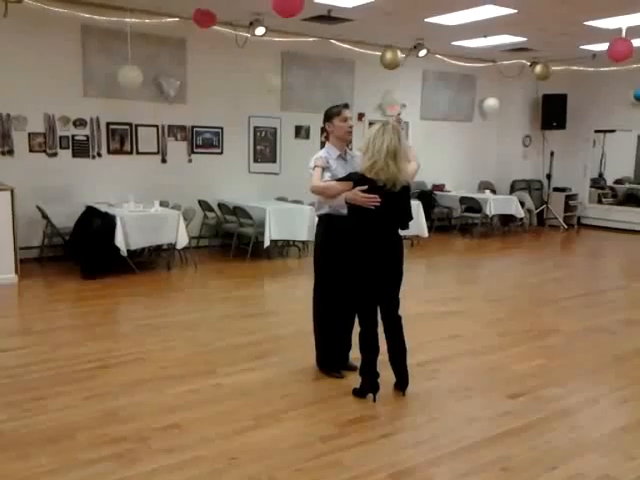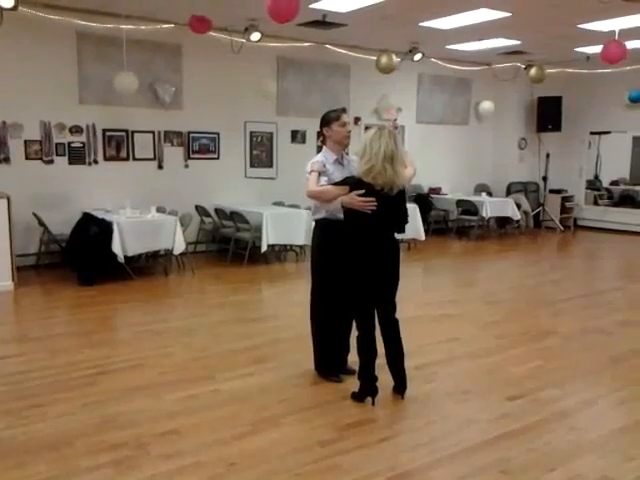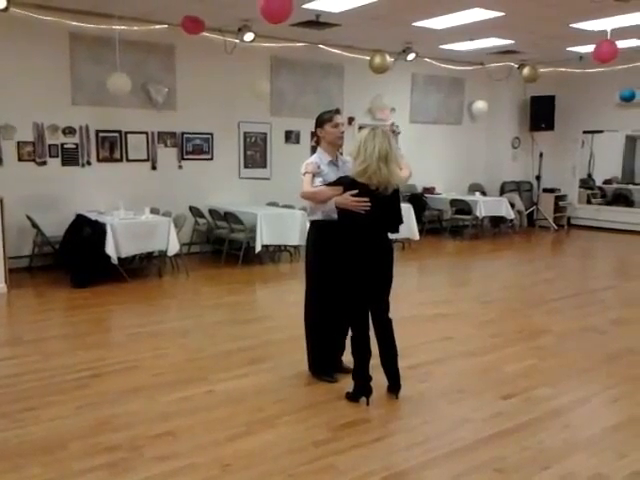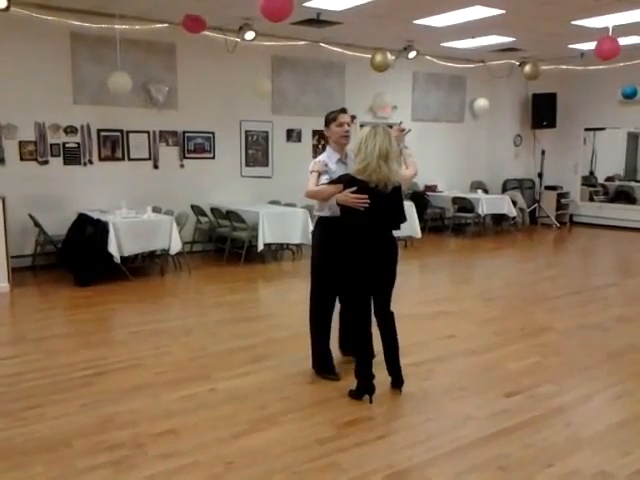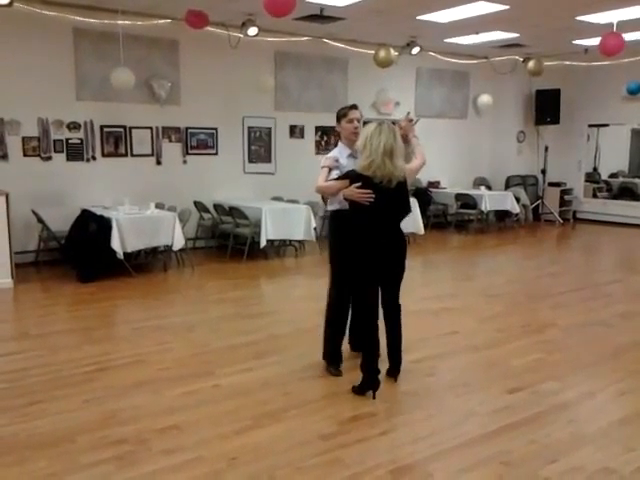
dt=0.3s
person 1, frame 1
left shoulder: (359, 180)
right shoulder: (403, 178)
left elbow: (317, 188)
right elbow: (414, 161)
left wrist: (319, 166)
right wrist: (398, 137)
left hip: (365, 257)
right hip: (392, 254)
left knee: (367, 318)
right knee: (391, 314)
left ankle: (369, 382)
right ankle: (401, 378)
person 1, frame 2
left shoulder: (356, 184)
right shoulder: (398, 183)
left elbow: (313, 192)
right elbow: (411, 167)
left wrist: (315, 170)
right wrist: (394, 143)
left hip: (362, 260)
right hip: (388, 257)
left knee: (365, 321)
right knee: (388, 317)
left ankle: (367, 385)
right ankle: (400, 381)
person 1, frame 3
left shoulder: (349, 184)
right shoulder: (393, 183)
left elbow: (308, 193)
right elbow: (407, 169)
left wrist: (309, 172)
right wrist: (390, 144)
left hip: (356, 259)
right hip: (382, 257)
left knee: (359, 321)
right knee: (382, 317)
left ankle: (362, 385)
right ankle: (394, 381)
person 1, frame 4
left shoulder: (350, 181)
right shoulder: (395, 181)
left elbow: (312, 192)
right elbow: (412, 169)
left wrist: (316, 171)
right wrist: (400, 143)
left hip: (358, 255)
right hip: (385, 253)
left knee: (361, 317)
right knee: (384, 313)
left ankle: (365, 383)
right ankle: (396, 376)
person 1, frame 5
left shoulder: (356, 176)
right shoulder: (401, 175)
left elbow: (320, 188)
right elbow: (421, 159)
left wrist: (326, 166)
right wrist: (411, 133)
left hip: (367, 250)
right hip: (394, 246)
left knee: (367, 311)
right knee: (392, 305)
left ankle: (370, 377)
right ankle: (394, 366)
person 2, frame 1
left shoulder: (356, 159)
right shoulder: (322, 159)
right elbow: (323, 191)
right wrist: (347, 197)
right hip: (332, 229)
left knee: (349, 294)
right knee: (328, 295)
left ankle: (341, 354)
right ankle: (326, 359)
person 2, frame 2
left shoulder: (353, 163)
right shoulder: (319, 163)
right elbow: (320, 196)
right wrist: (344, 201)
right hip: (328, 234)
left knee: (347, 299)
right knee: (325, 299)
left ankle: (339, 359)
right ankle: (324, 363)
person 2, frame 3
left shoulder: (348, 164)
right shoulder: (314, 164)
right elbow: (314, 196)
right wrist: (338, 201)
right hip: (323, 234)
left knee: (344, 298)
right knee: (320, 300)
left ankle: (334, 357)
right ankle: (319, 363)
person 2, frame 4
left shoulder: (356, 161)
right shoulder: (322, 162)
right elbow: (316, 193)
right wrist: (338, 198)
right hip: (329, 230)
right knee: (324, 296)
left ankle: (350, 345)
right ankle: (322, 361)
person 2, frame 5
right shoulder: (334, 158)
right wrist: (345, 193)
right hip: (343, 223)
right knee: (341, 287)
left ankle: (359, 340)
right ankle: (332, 355)
